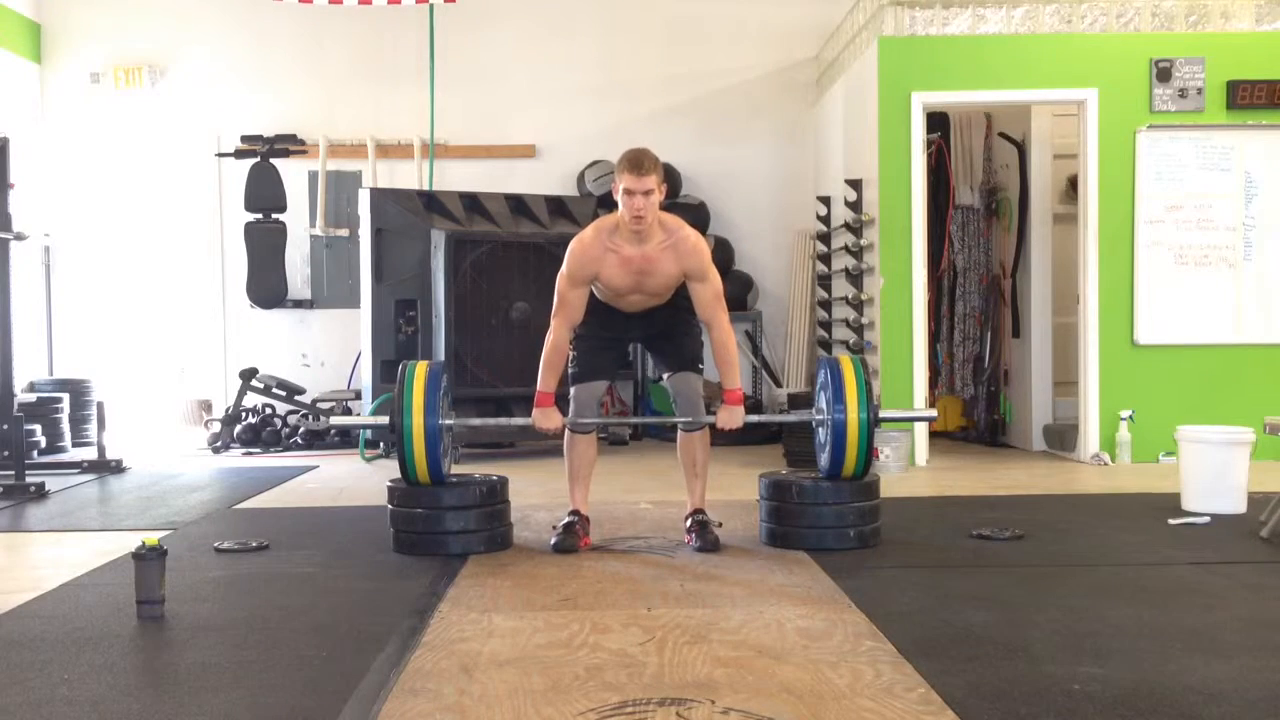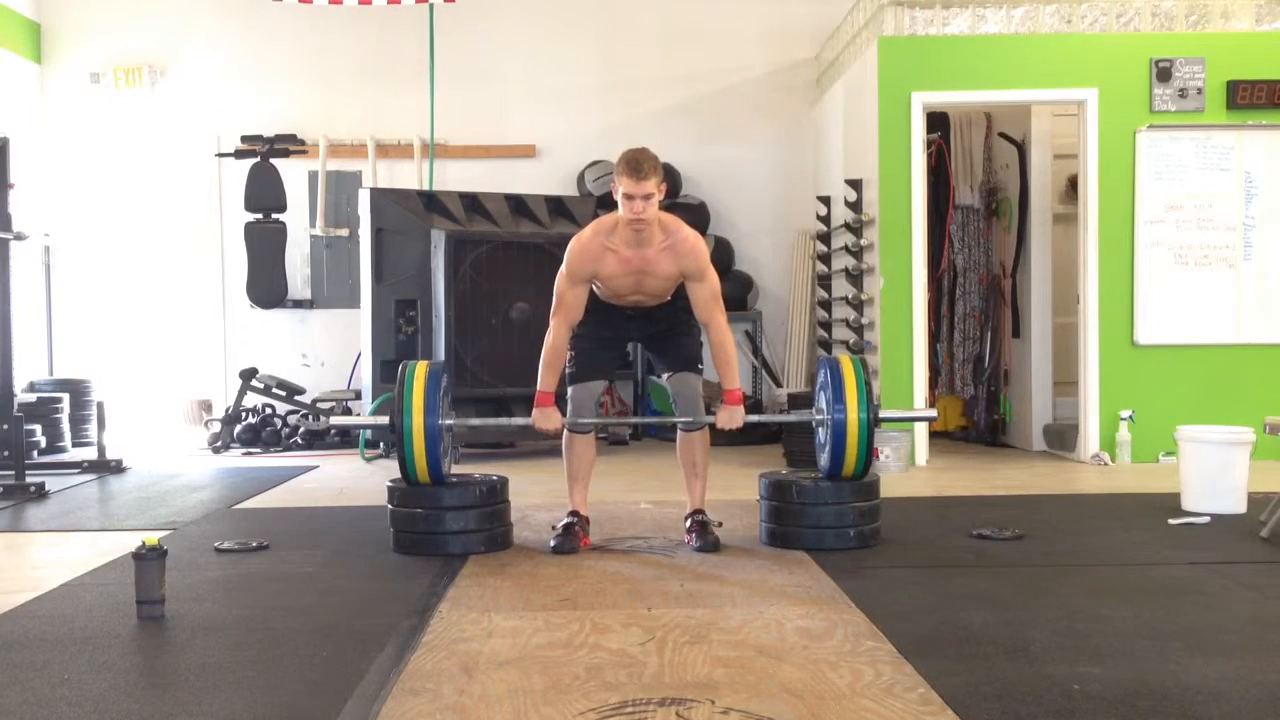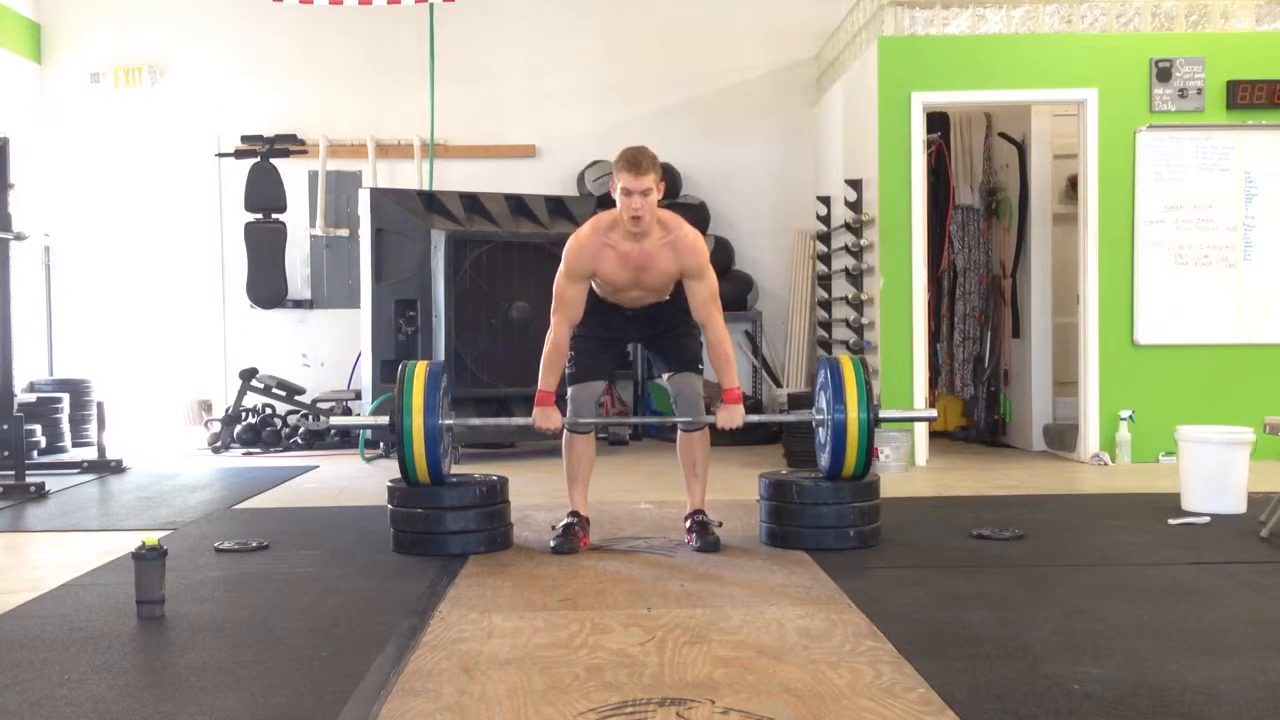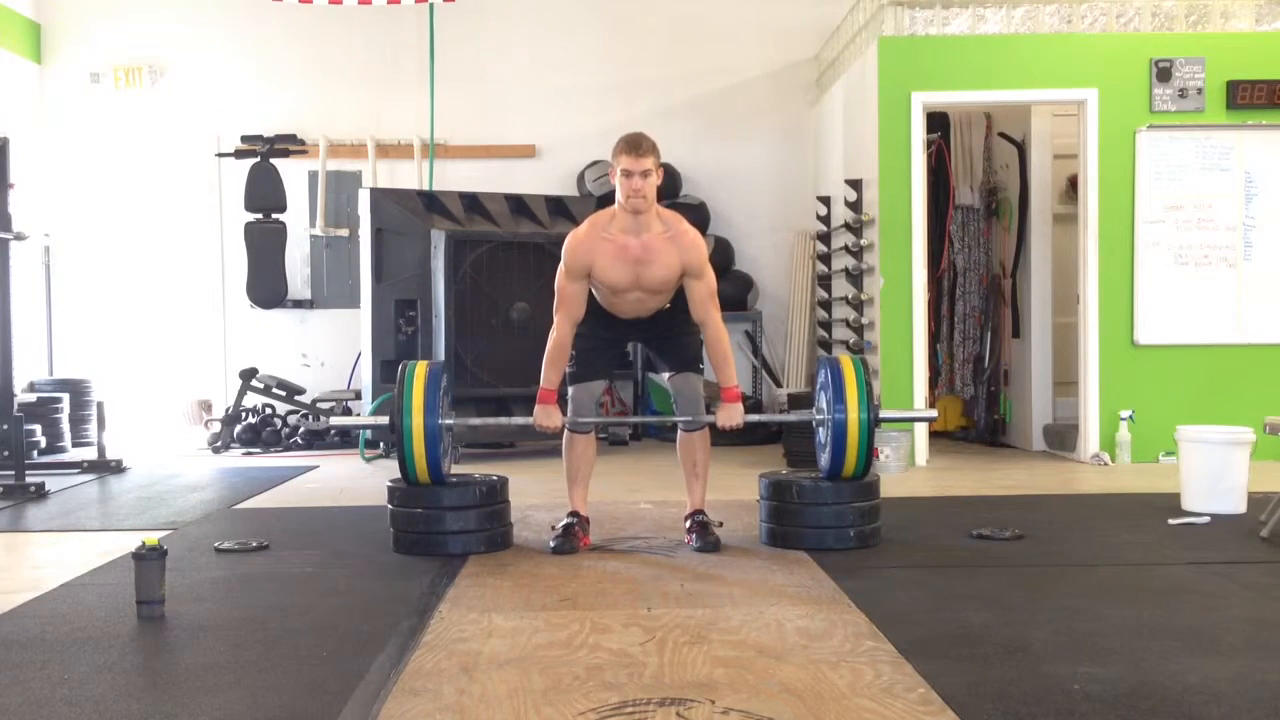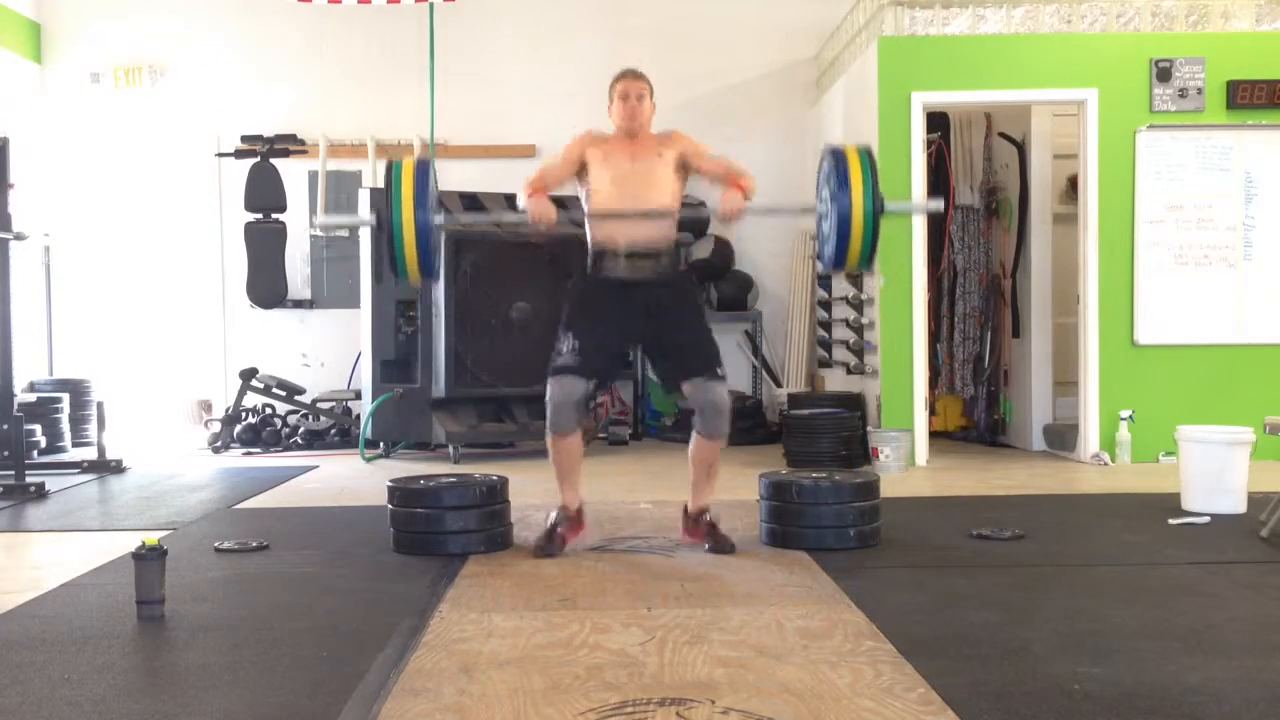
dt=1s
person 1, frame 1
left shoulder: (688, 244)
right shoulder: (587, 247)
left elbow: (717, 321)
right elbow: (561, 325)
left wrist: (733, 397)
right wrist: (544, 401)
left hip: (669, 313)
right hip: (603, 315)
left knee: (691, 400)
right knee: (582, 403)
left ankle: (697, 515)
right ankle: (577, 516)
person 1, frame 2
left shoulder: (687, 244)
right shoulder: (587, 246)
left elbow: (715, 322)
right elbow: (561, 325)
left wrist: (732, 397)
right wrist: (544, 400)
left hip: (668, 311)
right hip: (602, 313)
left knee: (691, 401)
right knee: (580, 405)
left ankle: (697, 515)
right ankle: (576, 517)
person 1, frame 3
left shoulder: (686, 241)
right shoulder: (585, 243)
left elbow: (711, 321)
right elbow: (562, 324)
left wrist: (732, 396)
right wrist: (545, 399)
left hip: (668, 311)
right hip: (602, 313)
left knee: (691, 400)
right knee: (580, 404)
left ankle: (697, 515)
right ankle: (576, 517)
person 1, frame 4
left shoulder: (685, 241)
right shoulder: (583, 242)
left elbow: (709, 320)
right elbow: (565, 323)
left wrist: (730, 396)
right wrist: (546, 398)
left hip: (669, 316)
right hip: (601, 318)
left knee: (692, 401)
right knee: (580, 405)
left ankle: (697, 515)
right ankle: (576, 517)
person 1, frame 5
left shoulder: (673, 146)
right shoulder: (589, 147)
left elbow: (734, 175)
right elbow: (541, 181)
left wrist: (737, 189)
right wrist: (535, 197)
left hip: (667, 285)
right hip: (604, 285)
left knee: (713, 399)
right knee: (563, 395)
left ankle: (699, 513)
right ankle: (568, 511)
